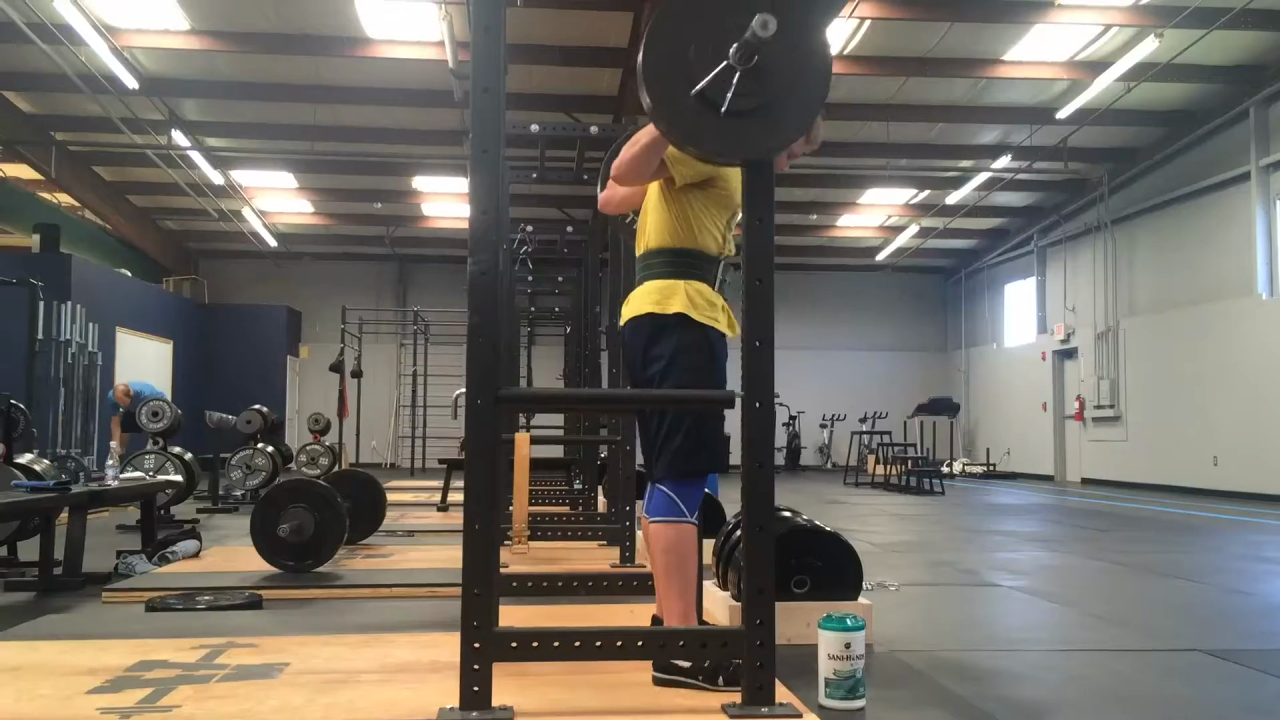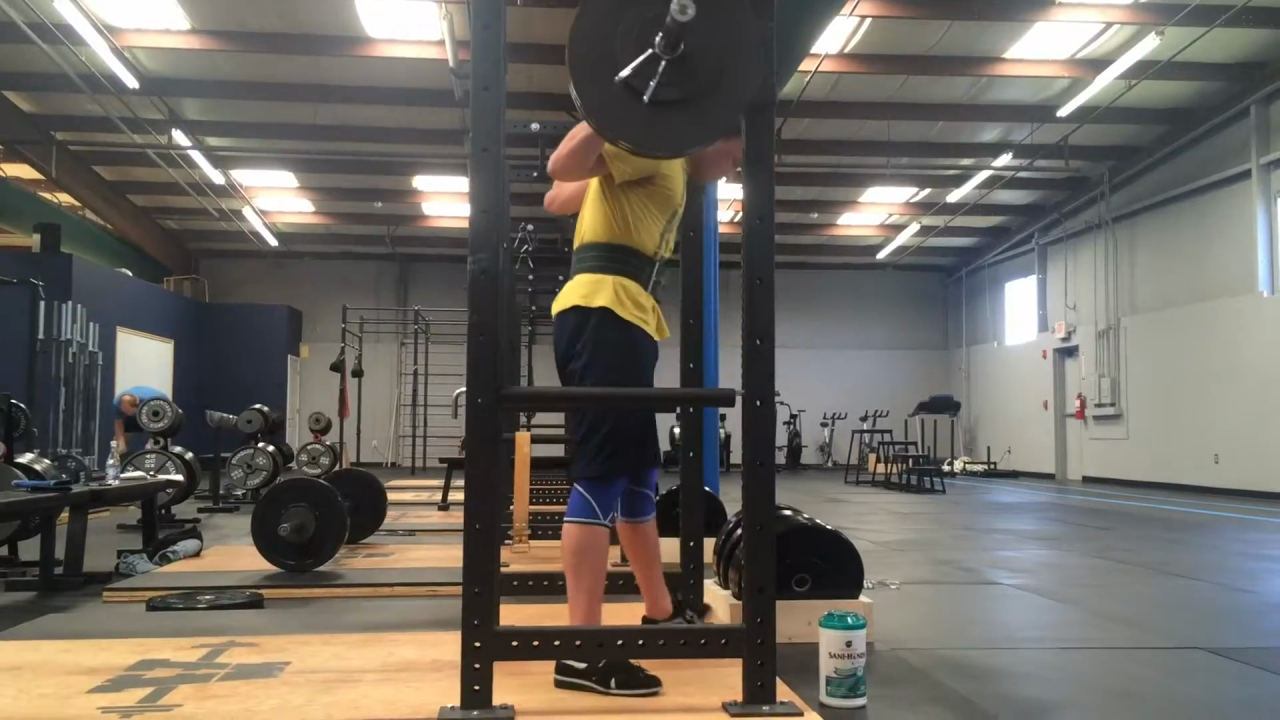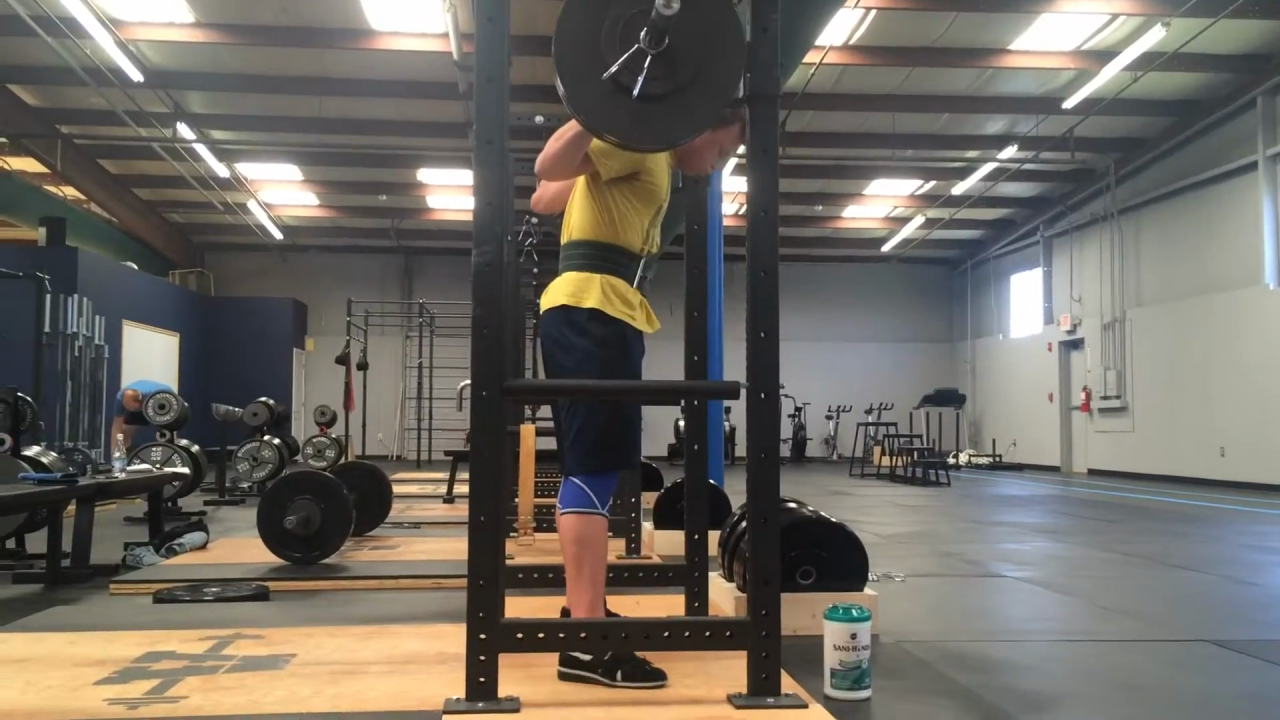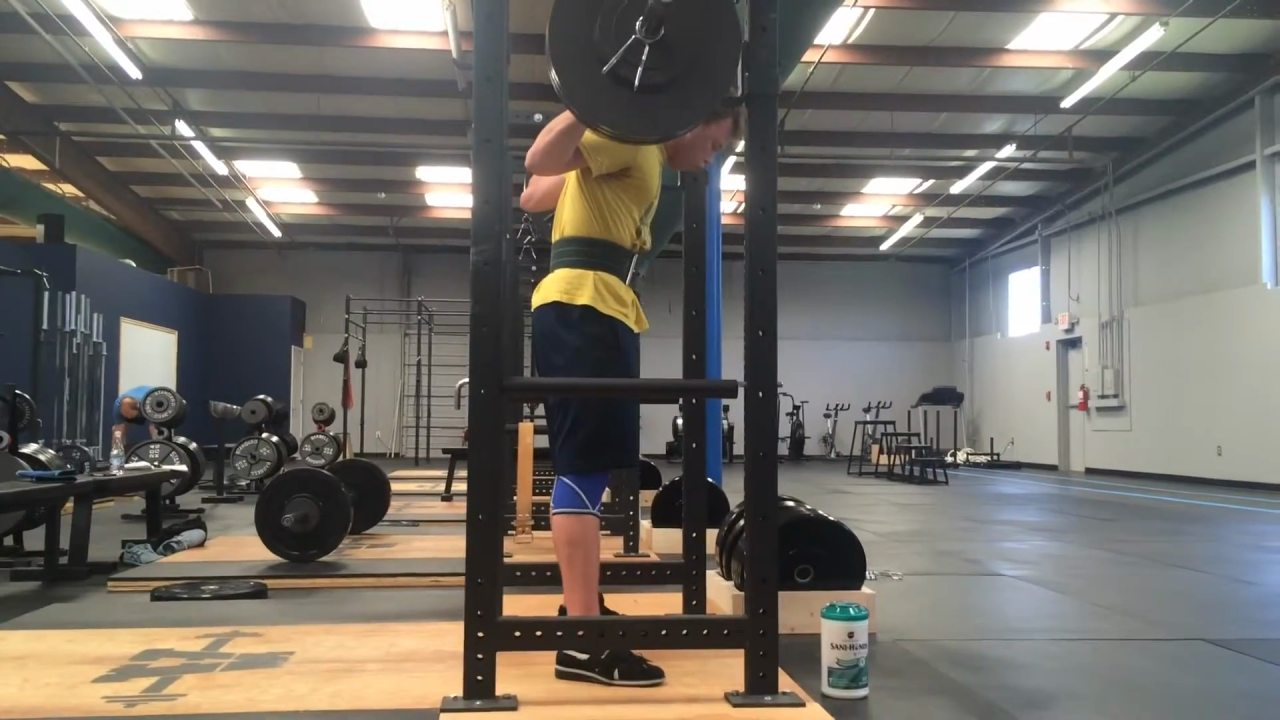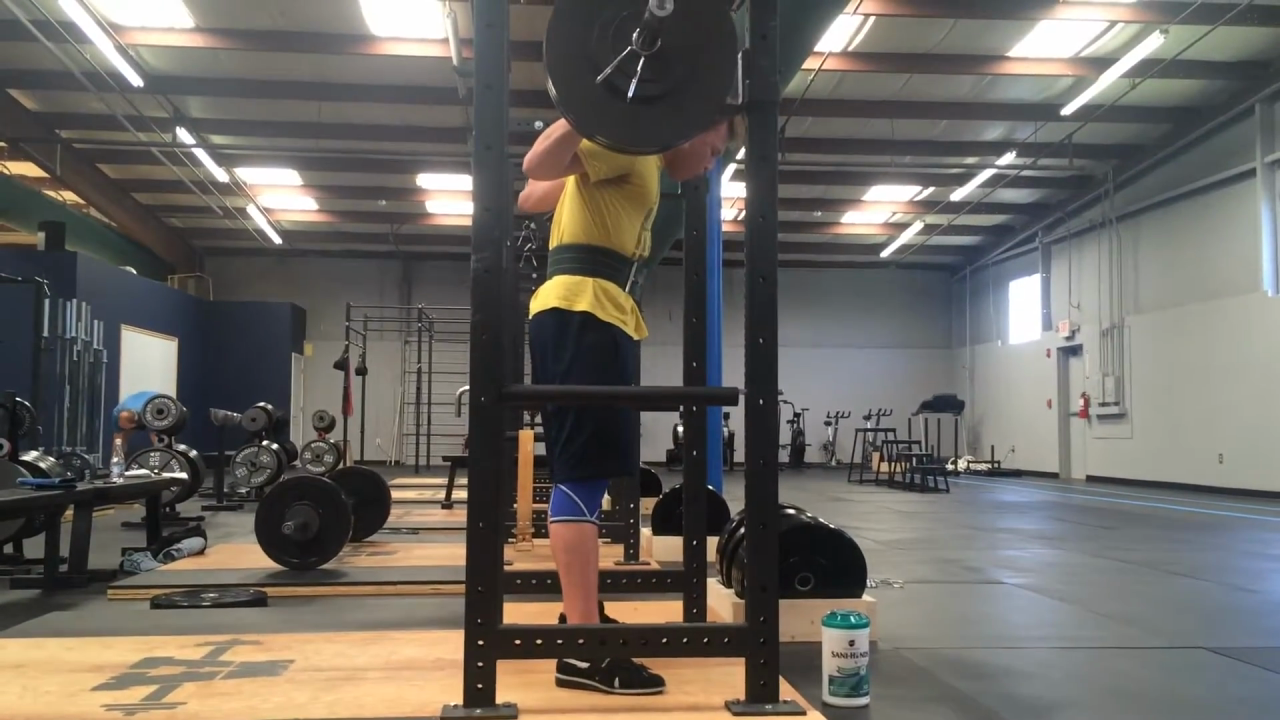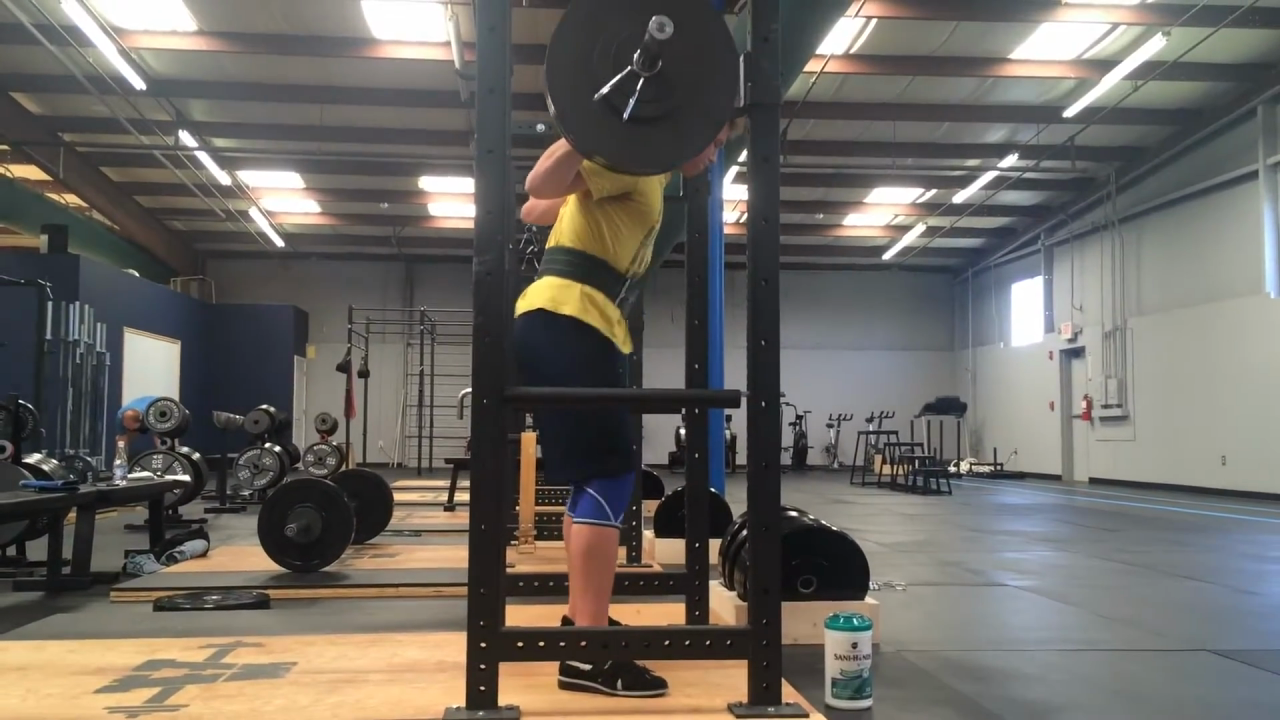
dt=0.7s
person 1, frame 1
left shoulder: (702, 161)
left elbow: (612, 198)
right elbow: (624, 173)
left hip: (658, 319)
right hip: (677, 318)
left knee: (669, 478)
right knee: (682, 478)
left ankle: (672, 618)
right ankle: (682, 650)
person 1, frame 2
left shoulder: (658, 166)
left elbow: (557, 198)
right elbow: (561, 165)
left hip: (618, 320)
right hip: (604, 314)
left knee: (636, 474)
right knee: (603, 476)
left ankle: (661, 611)
right ankle: (582, 652)
person 1, frame 3
left shoulder: (643, 159)
left elbow: (545, 199)
right elbow: (550, 166)
left hip: (592, 314)
right hip: (591, 311)
left knee: (590, 467)
right knee: (594, 468)
left ankle: (583, 610)
right ankle: (586, 643)
person 1, frame 4
left shoulder: (633, 154)
left elbow: (533, 196)
right elbow: (541, 159)
left hip: (585, 311)
right hip: (583, 308)
left knee: (586, 466)
right knee: (585, 467)
left ankle: (582, 608)
right ankle: (583, 642)
person 1, frame 5
left shoulder: (627, 162)
left elbow: (530, 197)
right elbow: (538, 162)
left hip: (577, 316)
right hip: (582, 314)
left knee: (582, 475)
right knee: (582, 475)
left ankle: (582, 616)
right ankle: (584, 651)
person 1, frame 6
left shoulder: (635, 175)
left elbow: (533, 209)
right elbow: (540, 182)
left hip: (563, 322)
right hip: (566, 320)
left knee: (594, 476)
right knee: (605, 476)
left ankle: (583, 620)
right ankle: (589, 654)
